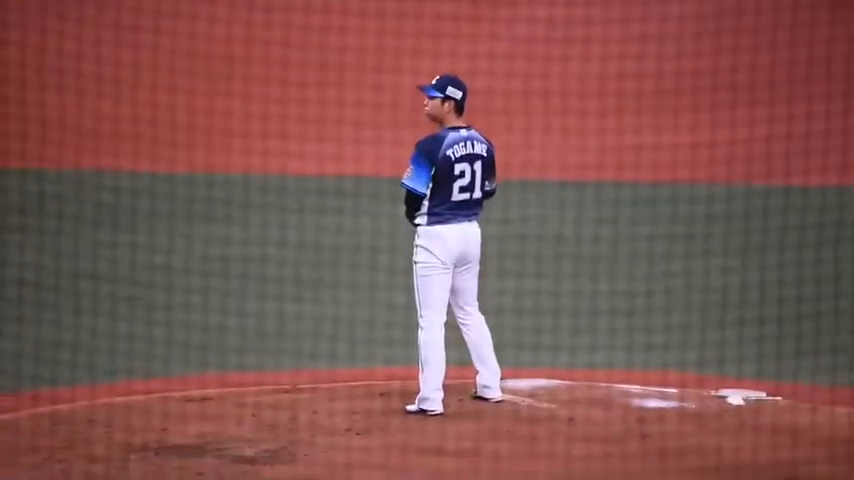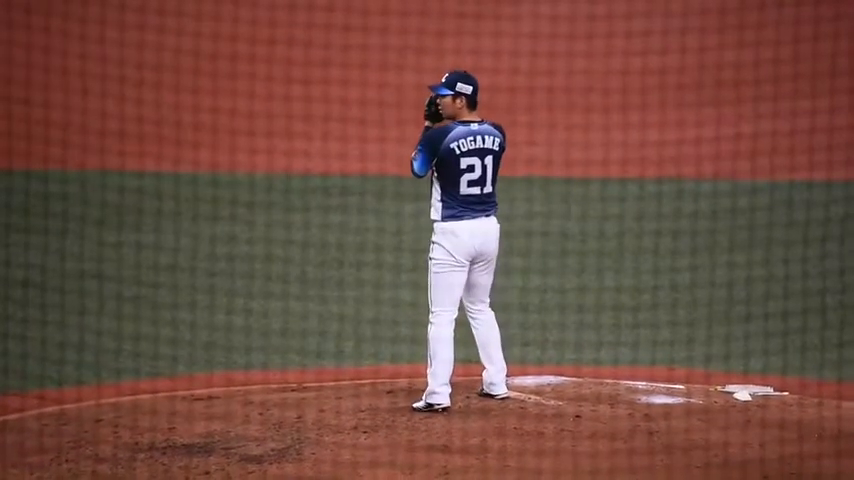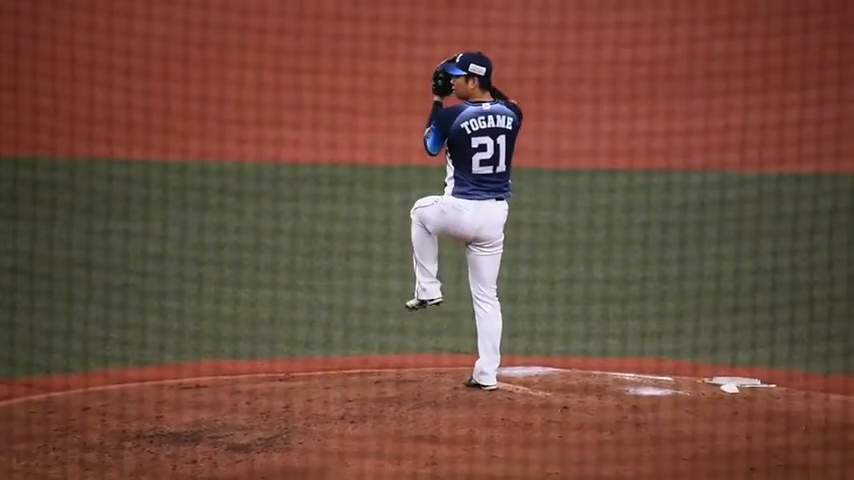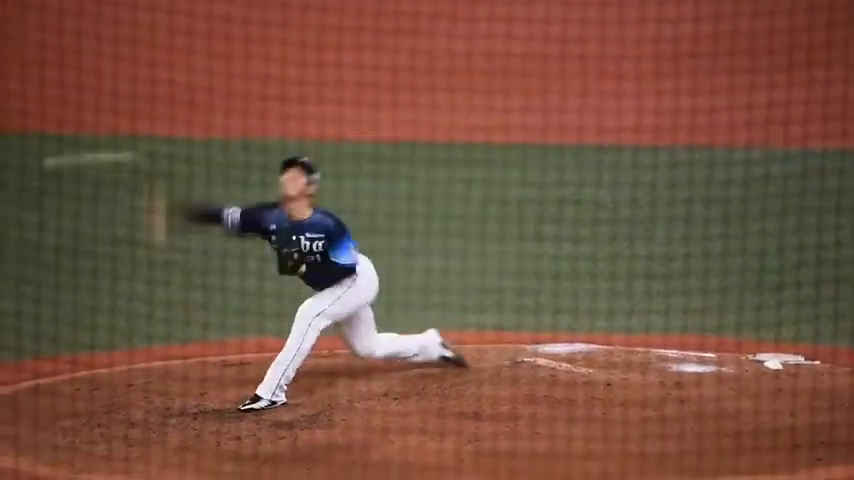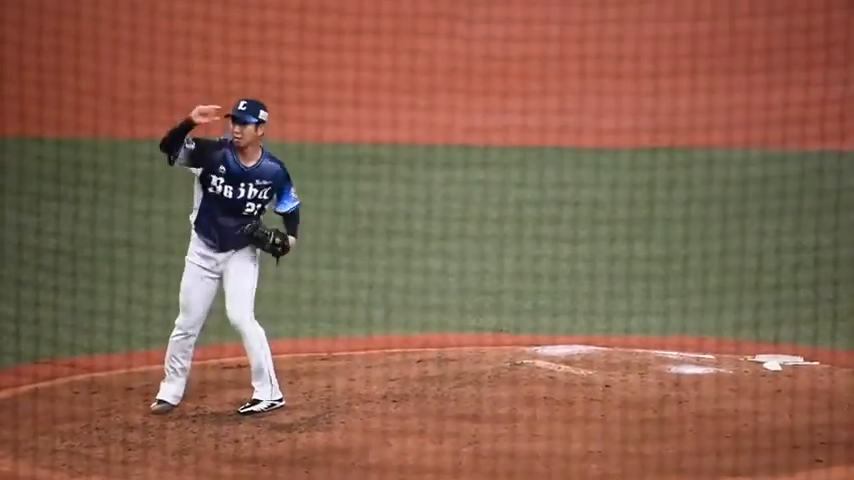
dt=1s
person 1, frame 1
left shoulder: (431, 145)
right shoulder: (483, 144)
left elbow: (414, 196)
right elbow: (489, 191)
left wrist: (415, 217)
left hip: (436, 236)
right hip: (470, 233)
left knee: (431, 319)
right knee: (469, 312)
left ankle: (430, 399)
right ankle: (490, 386)
person 1, frame 2
left shoulder: (438, 136)
right shoulder: (497, 134)
left elbow: (417, 169)
left wrist: (428, 125)
left hip: (453, 233)
right hip: (488, 229)
left knee: (442, 316)
right knee: (480, 308)
left ankle: (438, 394)
right ankle: (496, 383)
person 1, frame 3
left shoulder: (452, 116)
right shoulder: (512, 115)
left elbow: (431, 147)
left wrist: (437, 99)
right wrist: (486, 84)
left hip: (459, 211)
right hip: (495, 215)
left knee: (421, 211)
right knee: (486, 296)
left ankle: (428, 289)
right ankle: (487, 374)
person 1, frame 4
left shoulder: (328, 224)
right shoulder: (269, 217)
left elbow: (348, 268)
right elbow: (229, 218)
left wrist: (306, 268)
right wrist: (190, 212)
left hip: (358, 282)
right hip: (335, 289)
left knee: (308, 318)
right knee: (368, 347)
left ankle: (272, 392)
right ankle: (434, 346)
person 1, frame 5
left shoulder: (274, 171)
right shoulder: (212, 153)
left elbow: (290, 207)
right elbow: (167, 146)
left wrist: (290, 236)
right wrist: (190, 123)
left hip: (242, 254)
right hip: (202, 252)
left knee: (241, 317)
right knee: (186, 325)
left ankle: (270, 393)
right ankle: (170, 392)
